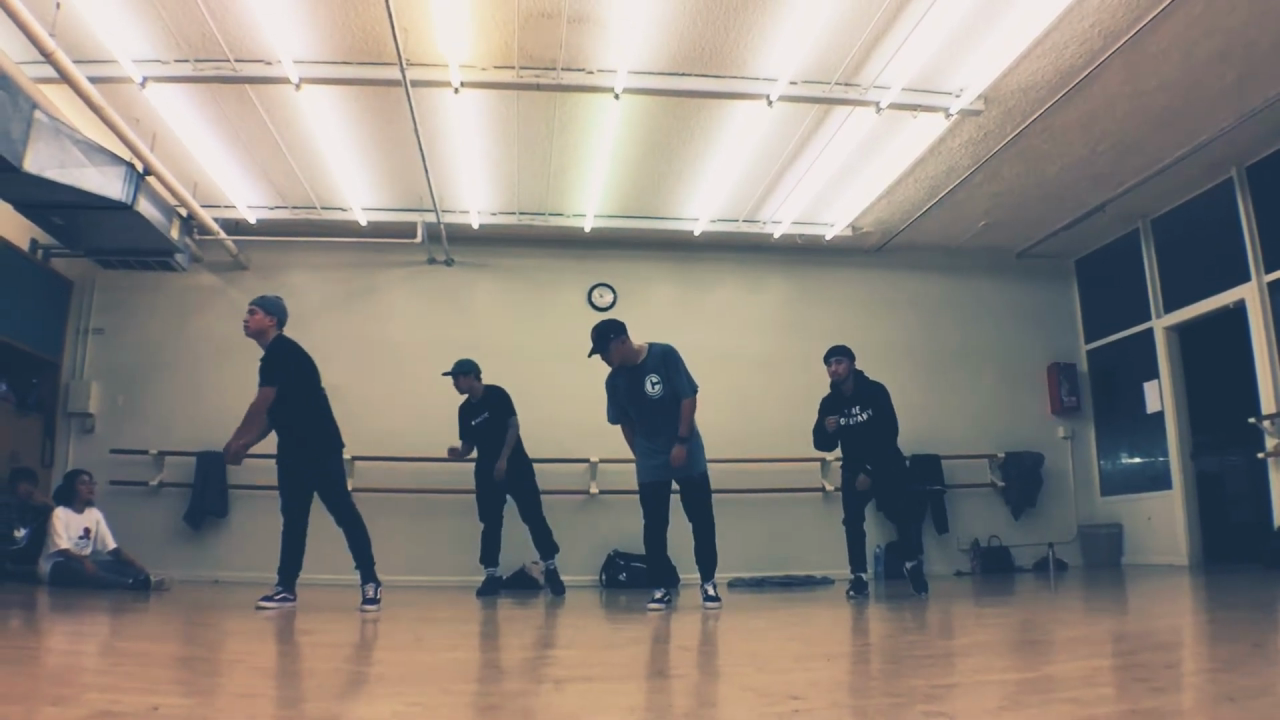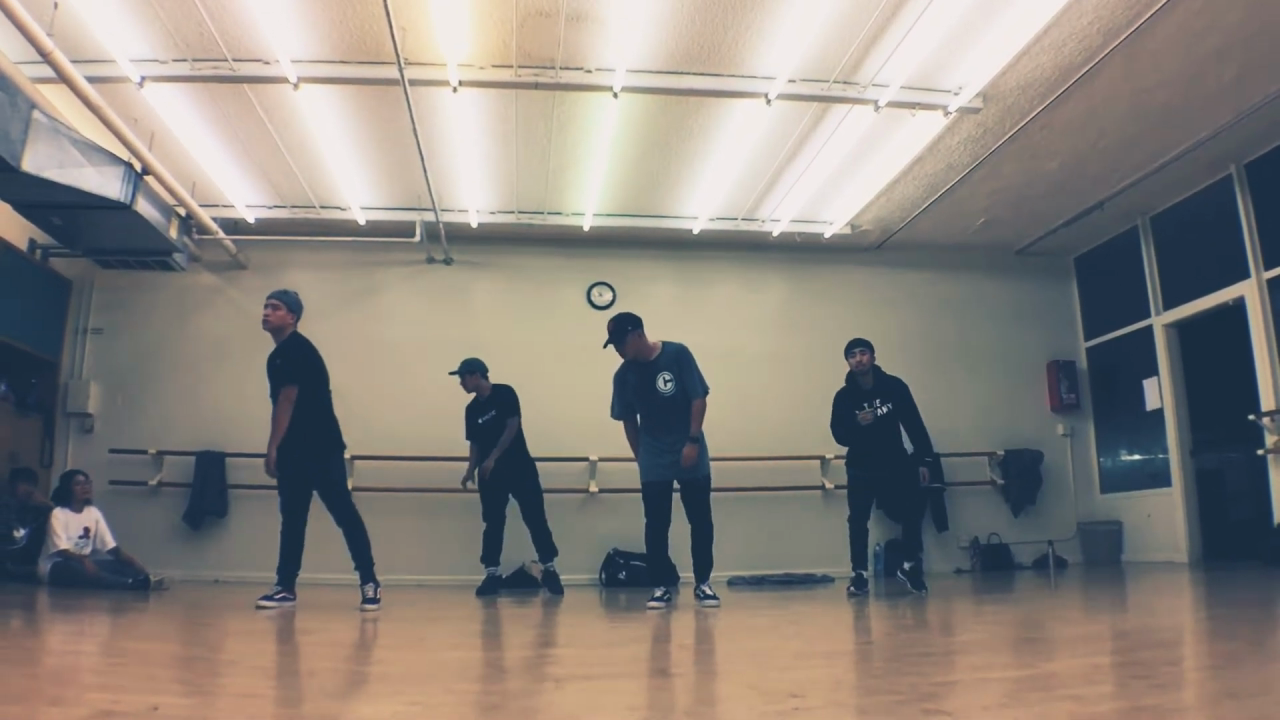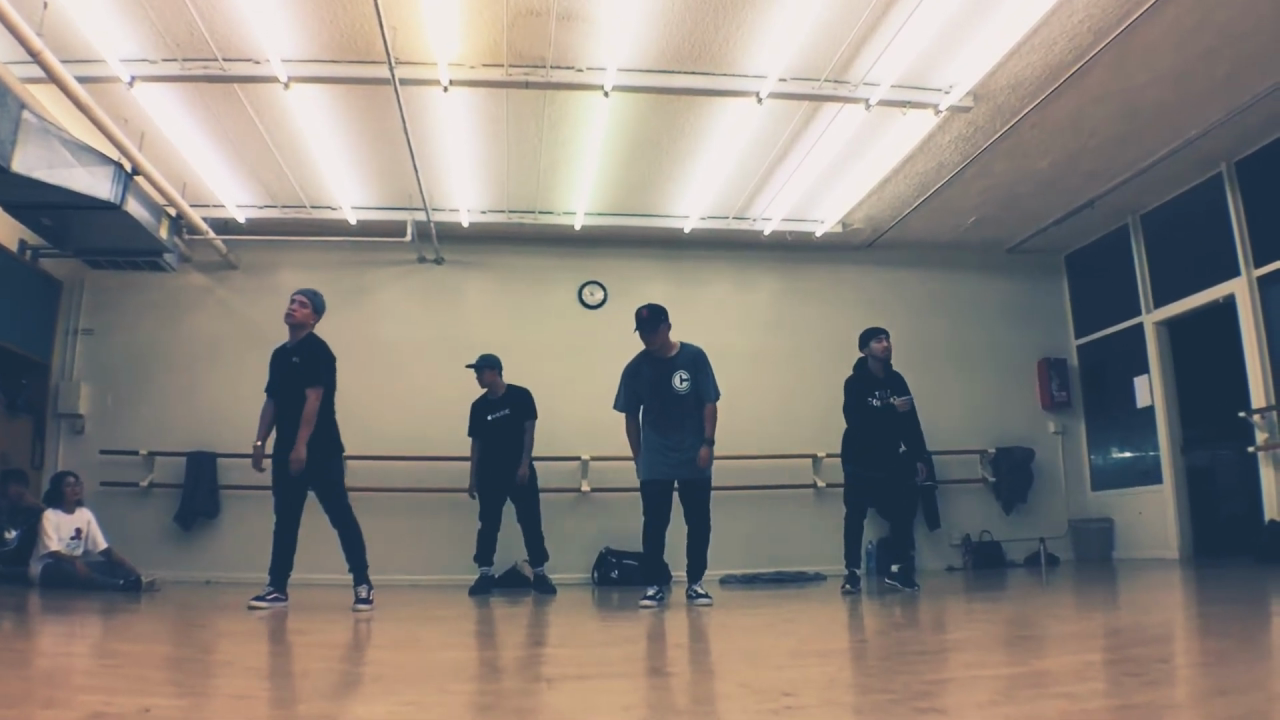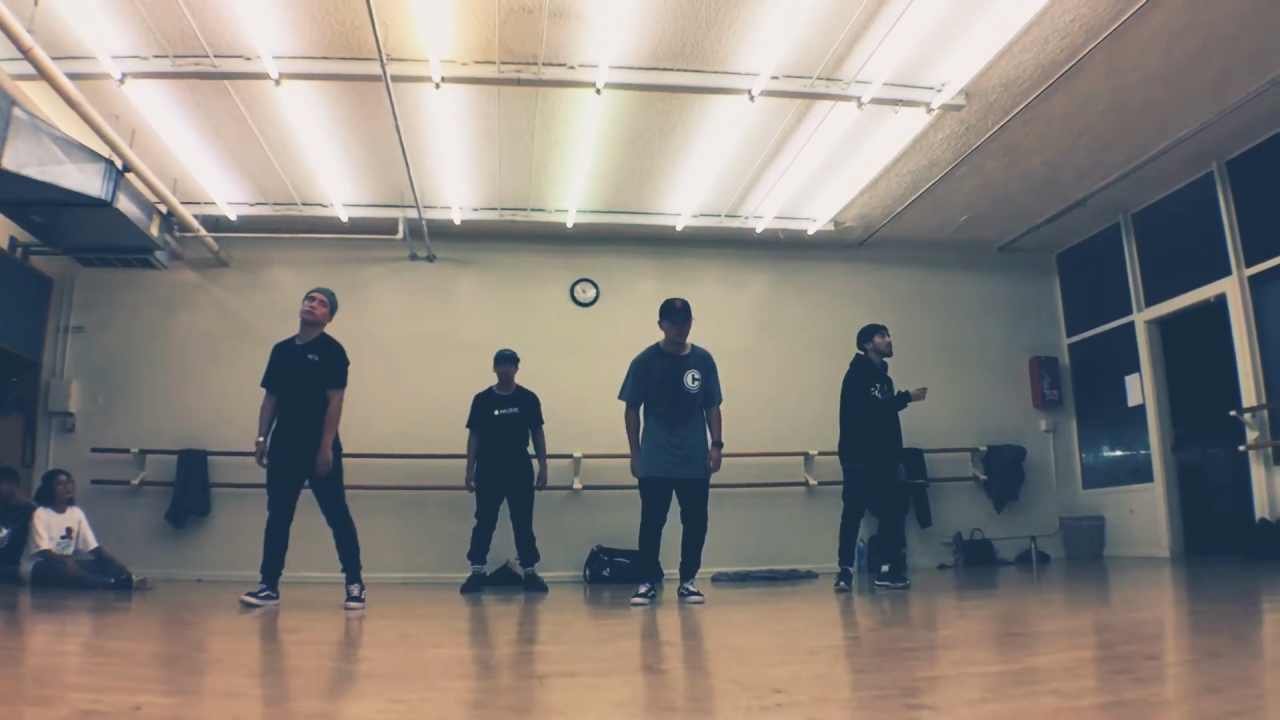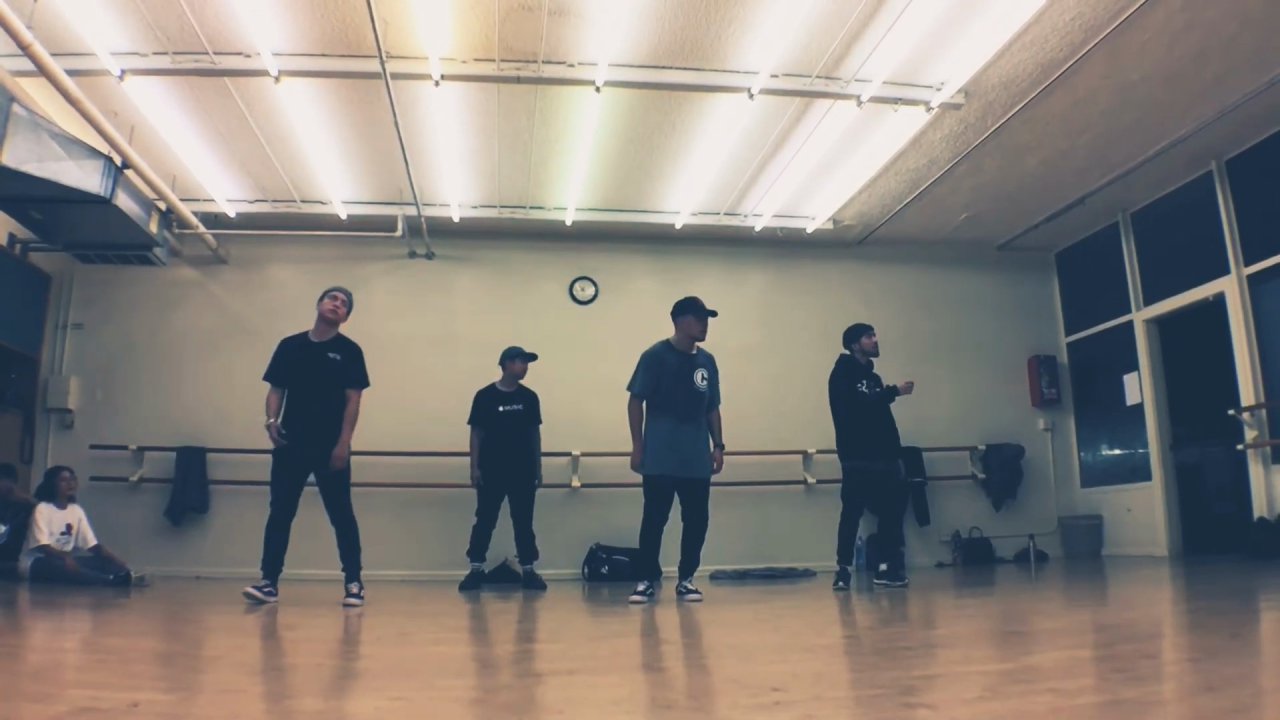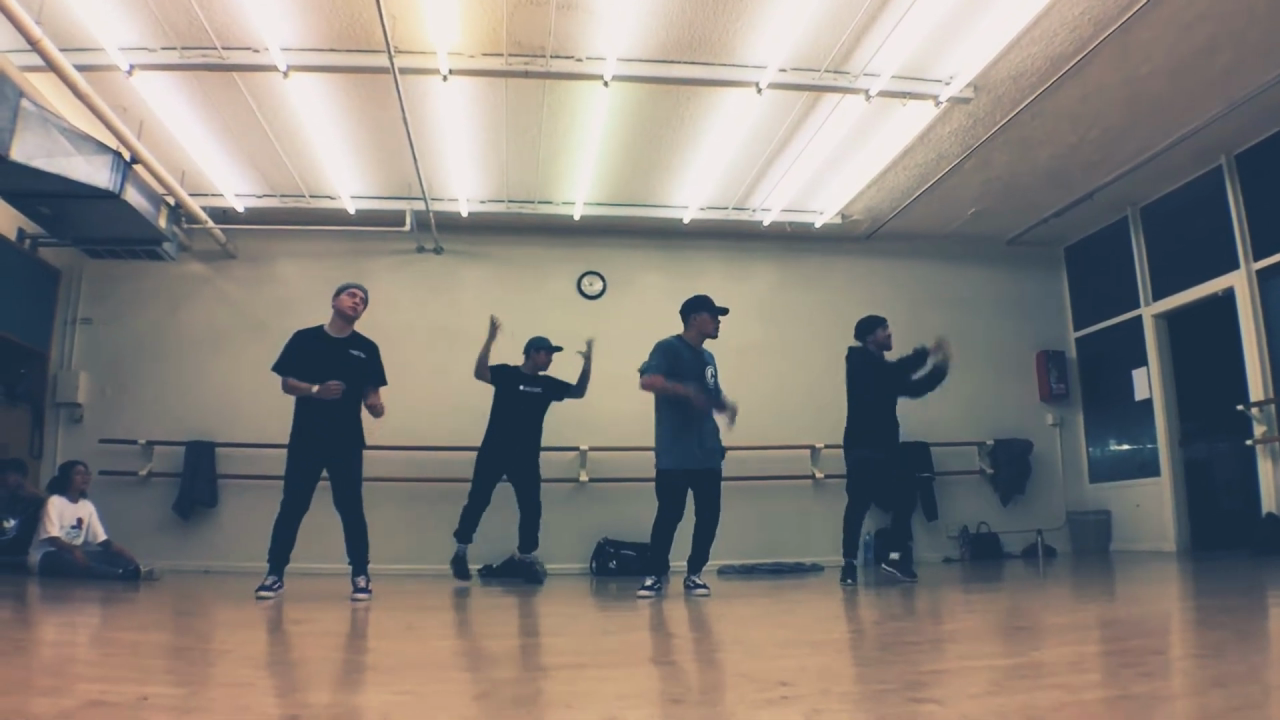
dt=0.5s
person 1, frame 1
left shoulder: (283, 352)
right shoulder: (274, 356)
left elbow: (262, 406)
right elbow: (273, 413)
left wrist: (236, 441)
right wrist: (246, 444)
left hip: (320, 446)
right hip: (293, 449)
left knee: (344, 512)
right knee: (293, 519)
left ankle: (370, 582)
right ankle: (286, 588)
person 1, frame 2
left shoulder: (298, 349)
right shoulder: (278, 355)
left elbow: (287, 402)
left wrist: (272, 448)
right wrist: (279, 450)
left hip: (322, 447)
right hip: (294, 450)
left knee: (344, 513)
right knee: (292, 518)
left ankle: (369, 583)
right ankle: (285, 587)
person 1, frame 3
left shoulder: (317, 350)
right shoulder: (279, 354)
left elbow: (314, 400)
right elbow: (271, 402)
left wrist: (302, 445)
right wrist: (260, 442)
left hip: (320, 449)
right hip: (286, 450)
left knee: (341, 515)
right knee: (285, 519)
left ankle: (363, 584)
right ankle: (277, 588)
person 1, frame 4
left shoulder: (331, 350)
right shoulder: (280, 350)
left elbow: (335, 401)
right elbow: (271, 398)
left wrist: (326, 446)
right wrist: (262, 438)
left hip: (319, 448)
right hip: (284, 448)
left knee: (337, 515)
right knee: (278, 516)
left ankle: (354, 583)
right ankle: (269, 585)
person 1, frame 5
left shoulder: (349, 351)
right shoulder: (289, 346)
left elbow: (352, 401)
right elbow: (276, 389)
left wrist: (344, 442)
right wrist: (271, 419)
left hip: (330, 446)
right hip: (290, 443)
left knee: (341, 514)
right knee: (280, 512)
left ankle: (353, 581)
right ankle: (269, 581)
person 1, frame 6
left shoulder: (366, 348)
right shoulder: (304, 339)
left elbow: (371, 393)
right elbow: (287, 382)
left wrist: (375, 405)
right wrist: (316, 390)
left hip: (347, 441)
right hip: (306, 438)
left knee: (351, 508)
right knee: (292, 506)
left ankle: (360, 575)
right ankle: (274, 574)
person 2, frame 1
left shoulder: (664, 355)
right shoulder: (614, 380)
left elbow: (688, 398)
left wrist: (681, 442)
right wrist: (640, 455)
left hip: (686, 453)
right hip: (650, 461)
left knee: (702, 519)
right knee: (654, 526)
left ankle: (708, 581)
right ankle: (662, 587)
person 2, frame 2
left shoulder: (678, 355)
right shoulder: (623, 375)
left elbow: (698, 399)
right elbow: (629, 420)
left wrist: (692, 441)
right wrist: (640, 457)
left hip: (691, 454)
right hip: (654, 461)
left knee: (701, 521)
right knee: (656, 525)
left ankle: (703, 583)
right ankle: (662, 586)
person 2, frame 3
left shoulder: (695, 357)
right shoulder: (635, 368)
left elbow: (709, 403)
right elbow: (631, 416)
left wrist: (707, 443)
right wrist: (638, 457)
left hip: (693, 458)
right hip: (655, 461)
left knee: (699, 522)
right knee: (654, 524)
left ankle: (695, 583)
right ankle: (654, 585)
person 2, frame 4
left shoulder: (703, 360)
right shoulder: (645, 361)
left elbow: (712, 407)
right elbow: (632, 409)
left wrist: (716, 445)
right wrist: (635, 452)
left hip: (695, 459)
right hip: (655, 460)
left knee: (696, 522)
right knee: (652, 522)
left ankle: (687, 581)
right ankle: (648, 582)
person 2, frame 5
left shoulder: (707, 361)
right shoulder: (656, 356)
right elbow: (635, 401)
left wrist: (718, 446)
right wrist: (638, 446)
left hip: (697, 458)
right hip: (660, 458)
left knee: (697, 520)
right knee: (654, 519)
left ankle: (686, 579)
right ankle: (647, 579)
person 2, frame 6
left shoulder: (707, 357)
right shoulder: (669, 348)
right elbow: (647, 380)
left wrist: (724, 405)
right wrist: (684, 390)
left hip: (707, 451)
right hip: (675, 452)
left knee: (709, 514)
right knee: (669, 513)
left ankle: (694, 573)
right ankle: (655, 574)
person 3, frame 1
left shoulder: (875, 392)
right shoulder: (829, 403)
left elbow: (889, 434)
right elbow: (824, 445)
left wrist: (870, 470)
right wrist: (826, 430)
left hip: (887, 468)
right hip: (854, 470)
left knee: (903, 516)
right knee: (852, 521)
left ankle: (913, 565)
right ankle: (859, 577)
person 3, frame 2
left shoulder: (894, 387)
right shoulder: (844, 397)
left elbow: (914, 424)
right elbow: (841, 437)
left wrist: (924, 460)
right wrist: (856, 423)
left hip: (895, 465)
right hip: (861, 469)
left knee: (913, 511)
right knee: (858, 519)
left ankle: (911, 566)
right ankle: (859, 574)
person 3, frame 3
left shoulder: (896, 380)
right shoulder: (855, 383)
left elbow: (910, 420)
right elbow: (856, 421)
left wrist: (919, 456)
right wrist: (891, 409)
left hip: (890, 461)
right hip: (859, 462)
left knee: (903, 513)
right knee: (855, 516)
left ankle: (897, 569)
right ankle: (852, 573)
person 3, frame 4
left shoulder: (885, 378)
right shoulder: (857, 374)
right elbow: (869, 409)
left wrist: (897, 459)
right wrist: (907, 398)
left hip: (883, 459)
right hip: (858, 459)
left knee: (893, 512)
right knee: (853, 513)
left ankle: (887, 569)
right ankle: (845, 570)
person 3, frame 5
left shoulder: (874, 378)
right shoulder: (842, 373)
right elbow: (858, 406)
left wrist: (896, 455)
right wrist: (894, 392)
left hip: (883, 457)
right hip: (857, 458)
left knee: (893, 510)
right knee: (852, 512)
left ankle: (887, 567)
right ankle: (843, 569)
person 3, frame 6
left shoulder: (886, 371)
right shoulder: (861, 364)
left elbow: (912, 389)
right elbow: (893, 375)
left wrist: (940, 367)
right wrist: (925, 353)
left hip: (884, 449)
right hip: (862, 449)
left knee: (904, 501)
right knee: (858, 505)
left ankle: (896, 557)
right ankle: (849, 564)
person 4, frame 1
left shoulder: (497, 395)
right shoulder: (465, 410)
left elbow: (513, 427)
right elbow: (469, 443)
left wrist: (503, 459)
right wrist: (460, 453)
left hip: (516, 466)
right hip: (486, 471)
left knee: (534, 517)
right knee: (491, 523)
left ankle: (550, 567)
right ankle: (491, 575)
person 4, frame 2
left shoulder: (505, 393)
right shoulder: (472, 409)
left elbow: (512, 427)
right elbow: (475, 443)
left wrist: (492, 458)
right wrist: (471, 470)
left hip: (520, 467)
right hip: (490, 472)
left knee: (536, 519)
right knee: (493, 523)
left ankle: (549, 569)
right ankle: (492, 574)
person 4, frame 3
left shoulder: (521, 396)
right shoulder: (478, 406)
left elbow: (529, 430)
right elbow: (476, 443)
left wrist: (525, 463)
right wrist: (473, 478)
left hip: (520, 470)
right hip: (490, 473)
left knee: (531, 522)
right knee: (488, 524)
left ankle: (539, 573)
right ankle: (485, 574)
person 4, frame 4
left shoulder: (528, 399)
right shoulder: (482, 399)
left elbow: (537, 433)
right elbow: (474, 436)
left wrist: (543, 467)
right wrist: (469, 470)
left hip: (520, 469)
right hip: (488, 470)
left knee: (523, 523)
right knee: (484, 522)
left ankle: (529, 572)
right ankle: (477, 572)
person 4, frame 5
left shoulder: (530, 397)
right shoulder: (484, 396)
left elbow: (534, 433)
right elbow: (476, 433)
left wrist: (538, 467)
right wrist: (474, 467)
left hip: (522, 468)
right hip: (491, 468)
left knee: (524, 521)
right knee: (485, 519)
left ankle: (528, 570)
right ankle: (476, 569)
person 4, frame 6
left shoulder: (547, 384)
right shoulder: (506, 373)
left elbow: (578, 392)
right elbow: (479, 374)
left wrist: (587, 362)
right wrist: (490, 340)
left hip: (526, 454)
right hip: (495, 450)
left knee: (531, 507)
right knee: (478, 499)
left ankle: (526, 558)
right ankle: (461, 551)
